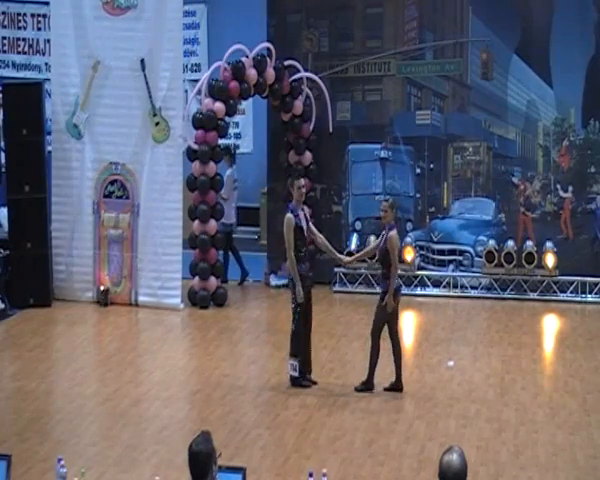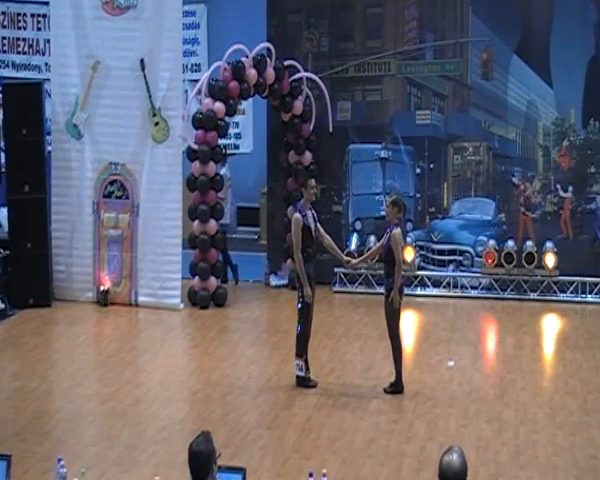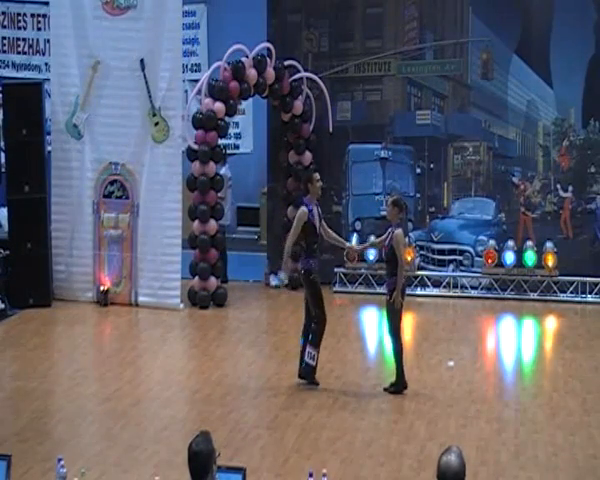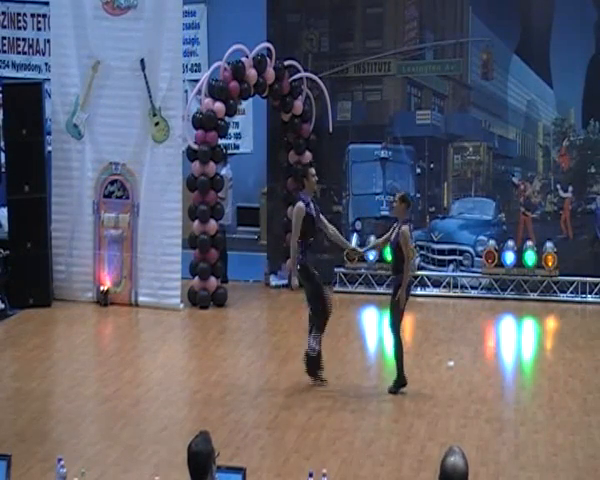
dt=1s
person 1, frame 1
left shoulder: (304, 212)
right shoulder: (290, 217)
left elbow: (318, 238)
right elbow: (290, 254)
left wrist: (337, 256)
right wrist: (297, 285)
left hip: (307, 271)
right hip: (297, 273)
left knee: (307, 323)
right knee: (299, 324)
left ankle: (304, 370)
right ankle: (295, 374)
person 1, frame 2
left shoulder: (312, 212)
right shoulder: (298, 217)
left elbow: (324, 238)
right elbow: (297, 254)
left wrist: (342, 257)
right wrist: (305, 285)
left hip: (311, 270)
right hip: (303, 273)
left knee: (308, 322)
right knee: (304, 322)
left ankle: (304, 370)
right ankle: (301, 374)
person 1, frame 3
left shoulder: (317, 208)
right shoulder: (304, 211)
left elbow: (327, 233)
right elbow: (290, 240)
left wrist: (348, 247)
right wrist: (285, 267)
left hip: (314, 265)
right hip: (308, 267)
left knee: (310, 318)
right knee: (319, 317)
left ankle: (304, 368)
right ankle: (310, 367)
person 1, frame 4
left shoulder: (313, 205)
right shoulder: (300, 206)
left elbow: (329, 229)
right elbow: (293, 241)
left wrist: (349, 246)
right wrist: (294, 274)
left hip: (311, 265)
right hip: (304, 264)
left knee: (318, 311)
right knee: (322, 308)
left ankle: (313, 365)
right ankle: (312, 360)
person 2, frame 1
left shoulder: (392, 235)
right shoulder: (385, 233)
left elbow: (395, 266)
right elbow: (372, 249)
left wrist: (390, 295)
right wrist: (351, 259)
left hip: (390, 289)
right hip: (389, 288)
left knee: (375, 334)
right knee: (393, 335)
left ankle: (369, 380)
right ankle: (398, 381)
person 2, frame 2
left shoulder: (396, 232)
right shoulder: (390, 230)
left elbow: (399, 263)
right elbow: (377, 249)
left wrist: (395, 291)
right wrist: (357, 261)
left hip: (393, 287)
right hip: (389, 285)
left knee: (394, 334)
right knee: (393, 334)
left ankle: (398, 383)
right ankle: (397, 380)
person 2, frame 3
left shoulder: (398, 232)
right shoulder: (391, 230)
left elbow: (402, 263)
right elbow: (378, 242)
left wrist: (398, 291)
right wrist: (359, 248)
left hip: (396, 287)
right hip: (391, 285)
left knee: (395, 334)
right knee: (392, 333)
left ankle: (400, 381)
right ankle: (399, 379)
person 2, frame 4
left shoulder: (404, 230)
right shoulder: (396, 227)
left elbow: (409, 262)
right elbow: (381, 242)
left wrist: (404, 288)
right wrist: (363, 249)
left hip: (402, 285)
right hip: (397, 283)
left knee: (395, 331)
right knee: (394, 331)
left ankle: (400, 379)
right ankle: (400, 378)
person 3, frame 1
left shoulder: (228, 174)
right shoulder: (233, 172)
left elbow: (225, 196)
right wrist: (219, 190)
left hip: (226, 216)
right hip: (230, 215)
left knee: (226, 246)
right knee: (230, 245)
left ankle: (224, 276)
right ankle: (243, 271)
person 3, frame 2
left shoulder: (223, 173)
right shoulder: (225, 171)
left elbow: (221, 196)
left hip: (222, 216)
right hip: (224, 216)
left knee: (222, 246)
right knee: (223, 246)
person 3, frame 3
left shoulder: (223, 173)
right shoulder: (226, 170)
left elbow: (221, 196)
left hip: (220, 217)
right hip: (224, 216)
left knee: (221, 247)
right knee: (221, 247)
left ankle: (223, 276)
right ankle: (222, 275)
person 3, frame 4
left shoulder: (223, 174)
right shoulder: (227, 170)
left elbow: (221, 197)
right hip: (224, 216)
left knee: (221, 248)
right knee: (221, 248)
left ankle: (223, 275)
right ankle: (222, 275)
